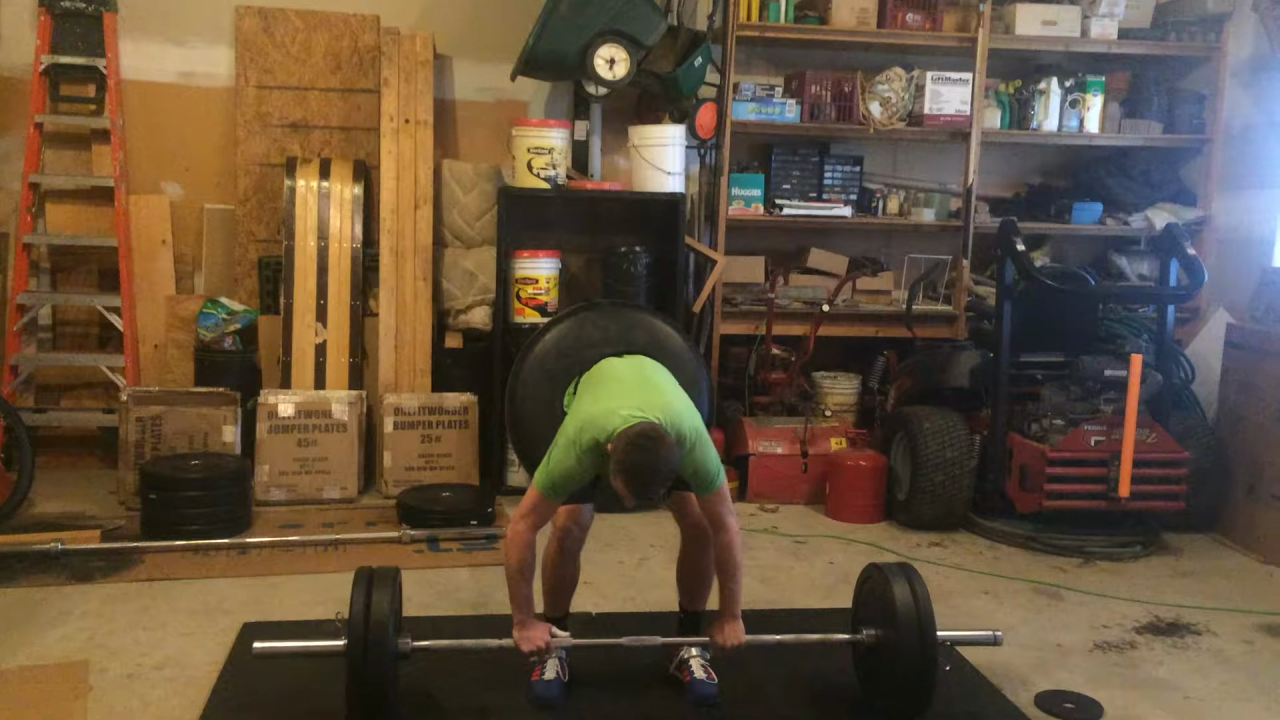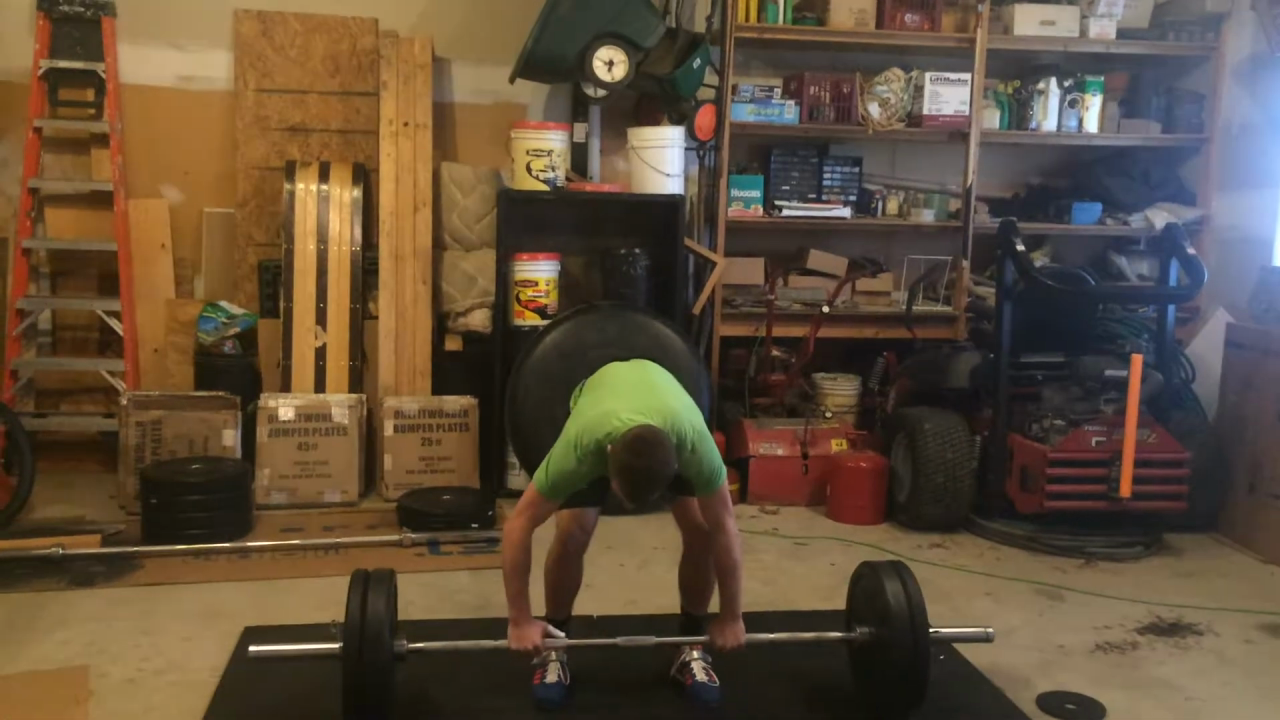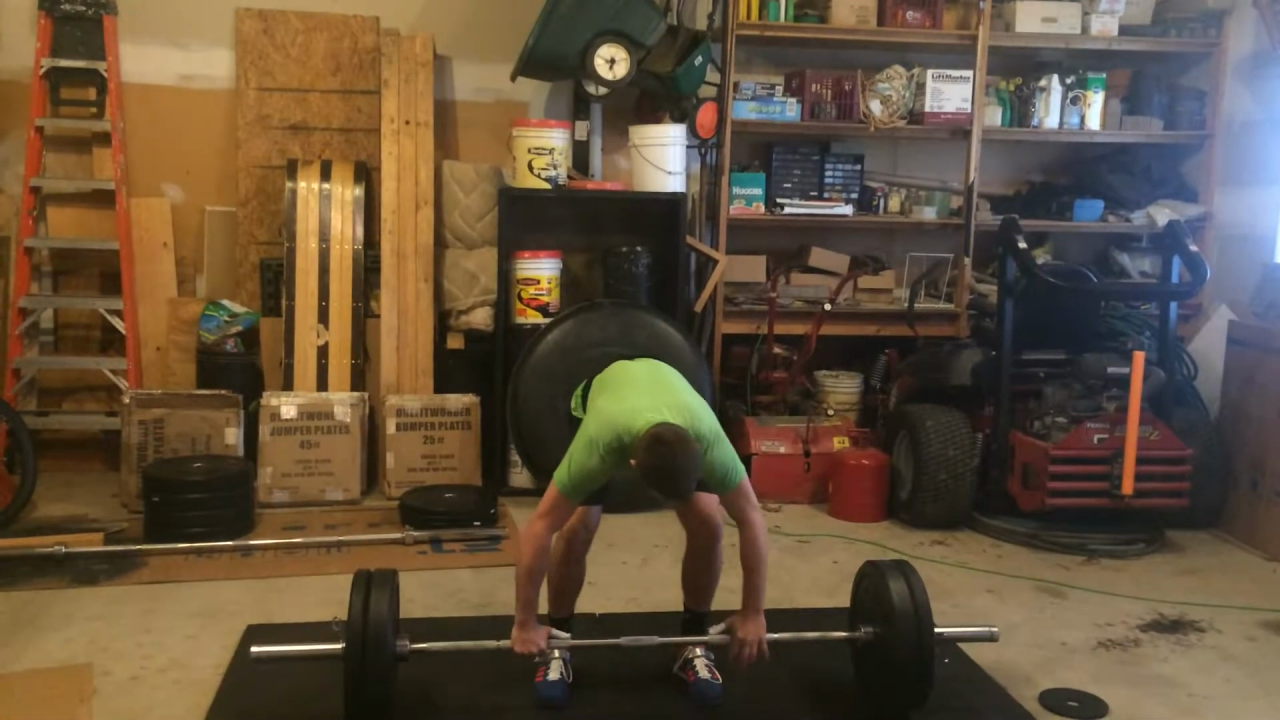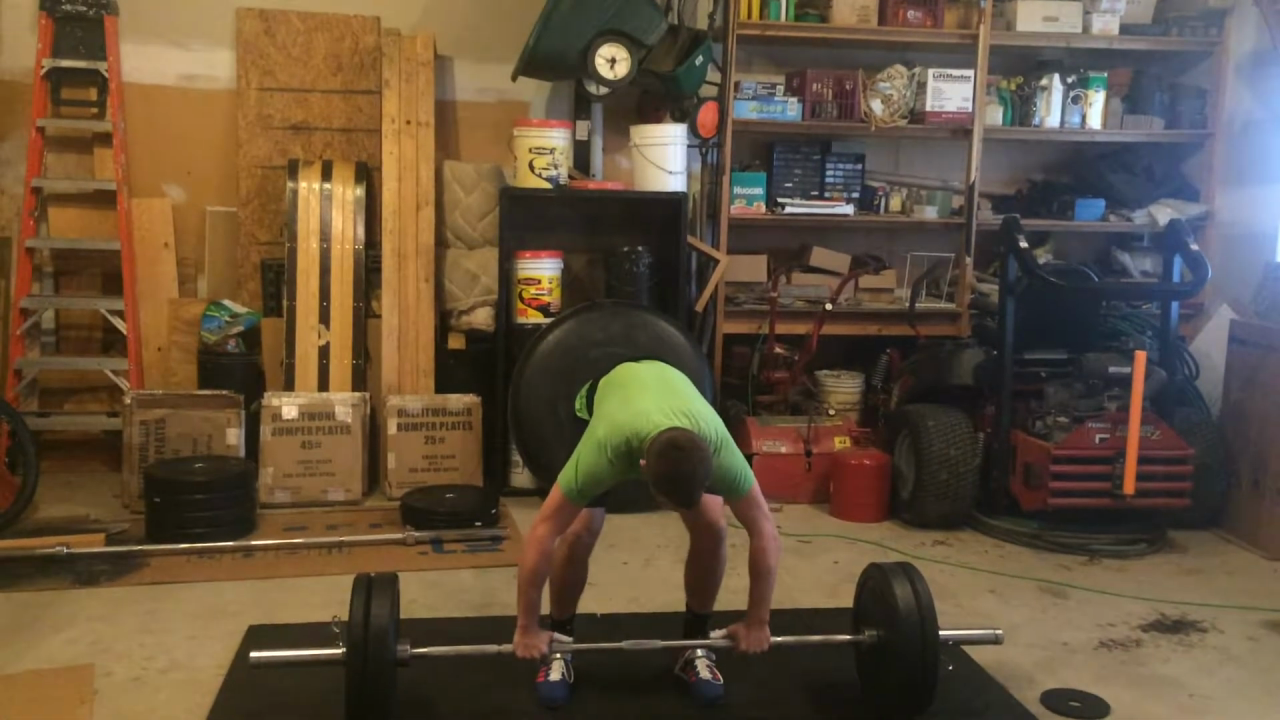
dt=0.7s
person 1, frame 1
left shoulder: (693, 444)
right shoulder: (578, 447)
left elbow: (725, 526)
right elbow: (521, 527)
left wrist: (731, 617)
right wrist: (524, 621)
left knee: (700, 527)
right knee: (567, 530)
left ankle: (689, 645)
right ankle: (553, 647)
person 1, frame 2
left shoulder: (694, 444)
right shoulder: (580, 447)
left elbow: (723, 528)
right elbow: (518, 524)
left wrist: (731, 616)
right wrist: (519, 619)
left knee: (701, 530)
right knee: (571, 535)
left ankle: (691, 648)
right ankle: (553, 649)
person 1, frame 3
left shoulder: (710, 444)
right shoulder: (599, 444)
left elbow: (752, 521)
right elbow: (539, 528)
left wrist: (753, 613)
right wrist: (525, 622)
left knee: (708, 526)
right knee: (575, 531)
left ankle: (694, 644)
right ankle: (557, 646)
person 1, frame 4
left shoulder: (718, 449)
right shoulder: (605, 448)
left elbow: (764, 530)
right elbow: (542, 532)
left wrist: (757, 622)
right wrist: (527, 627)
left knee: (711, 529)
right knee: (577, 534)
left ankle: (695, 645)
right ankle: (559, 646)
